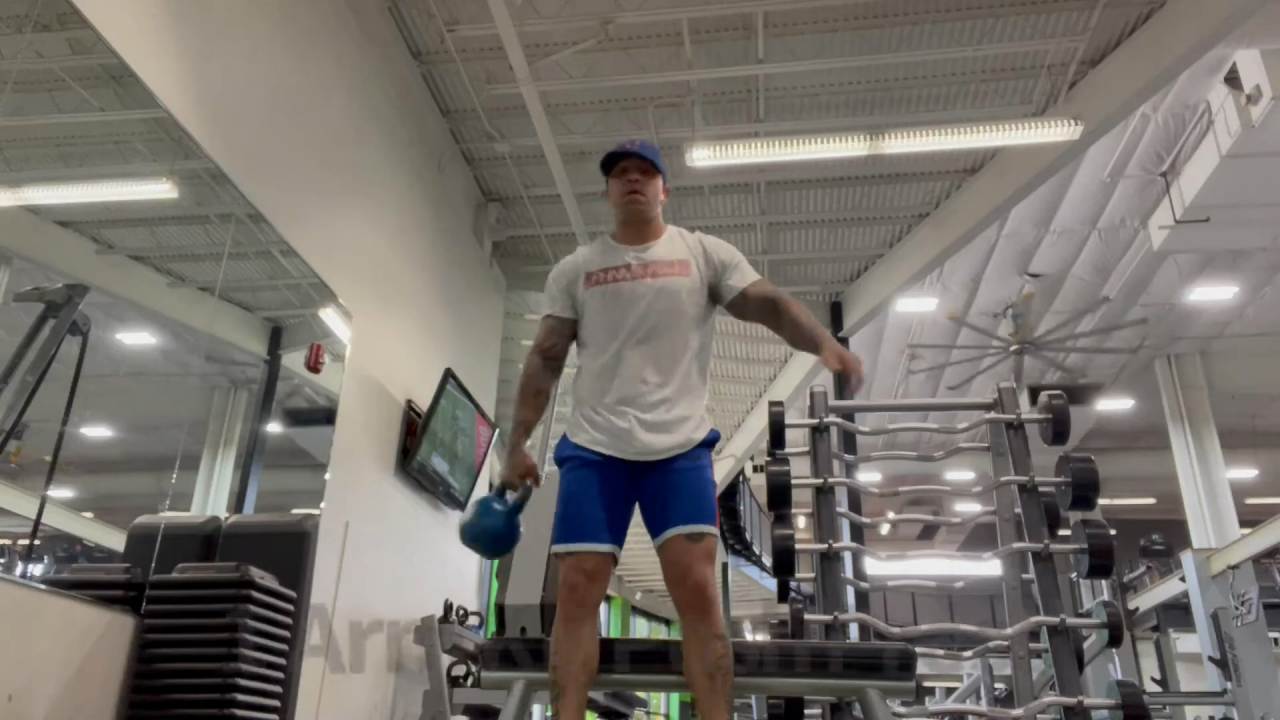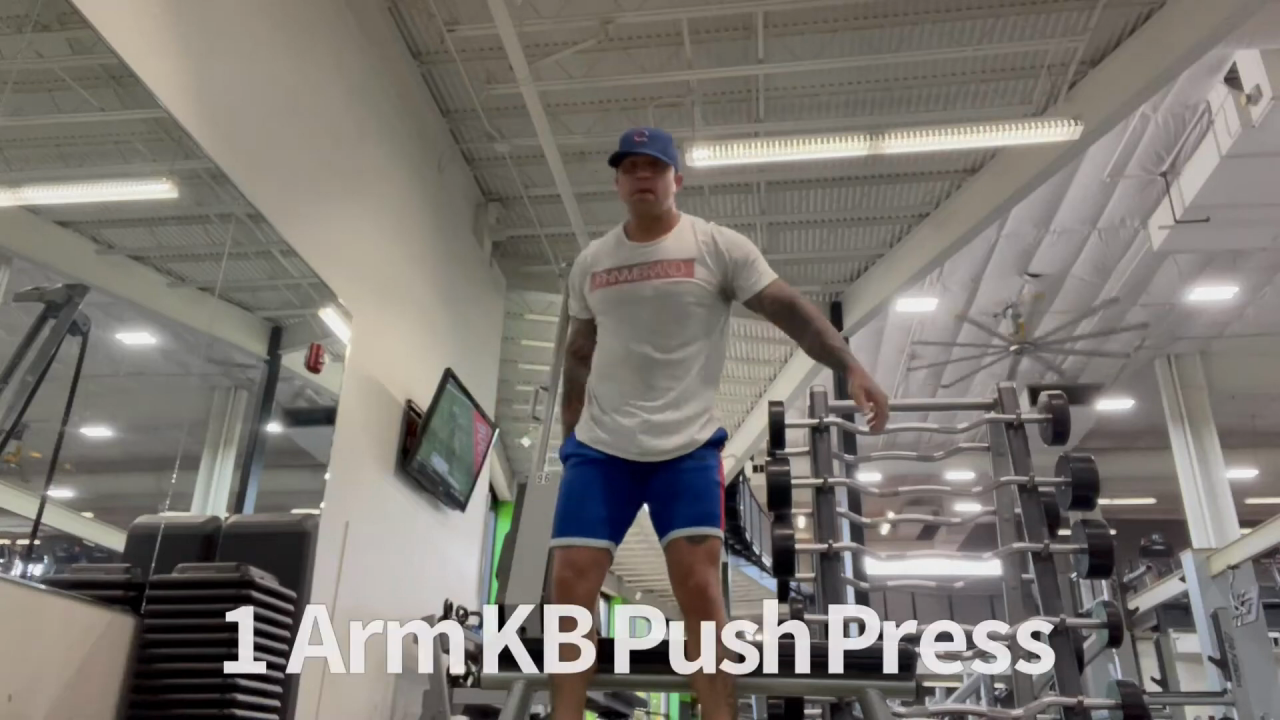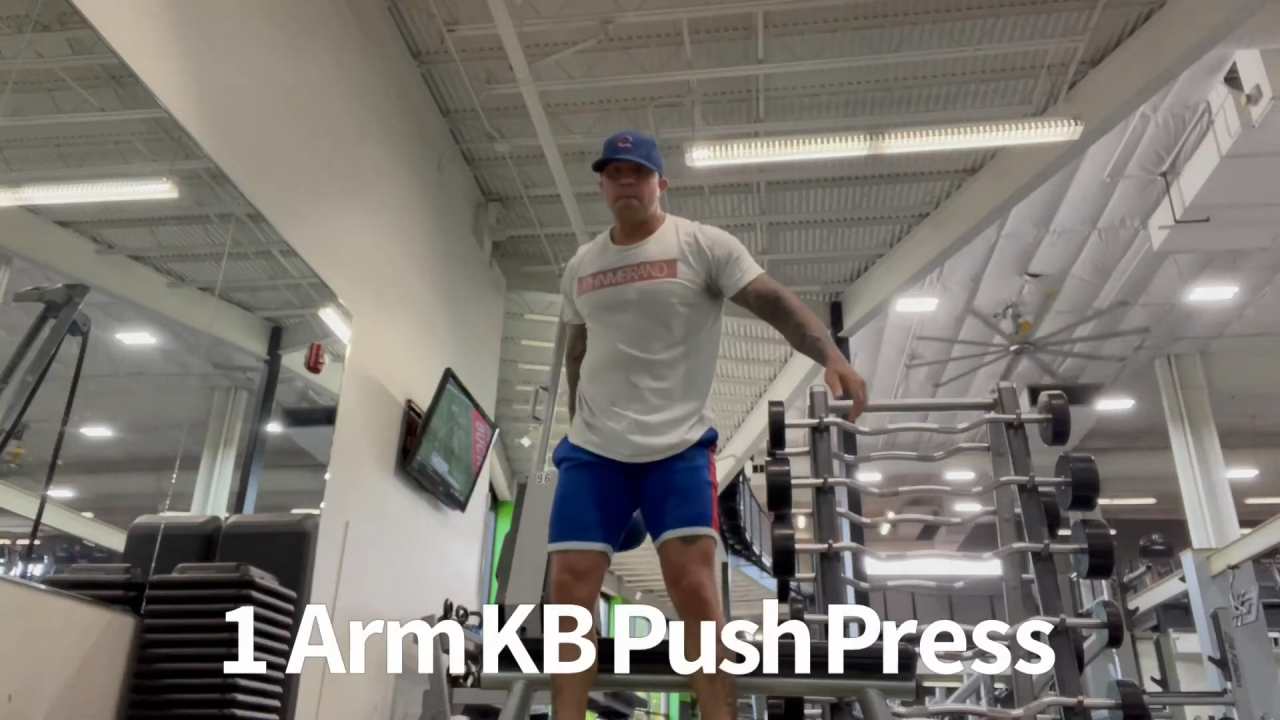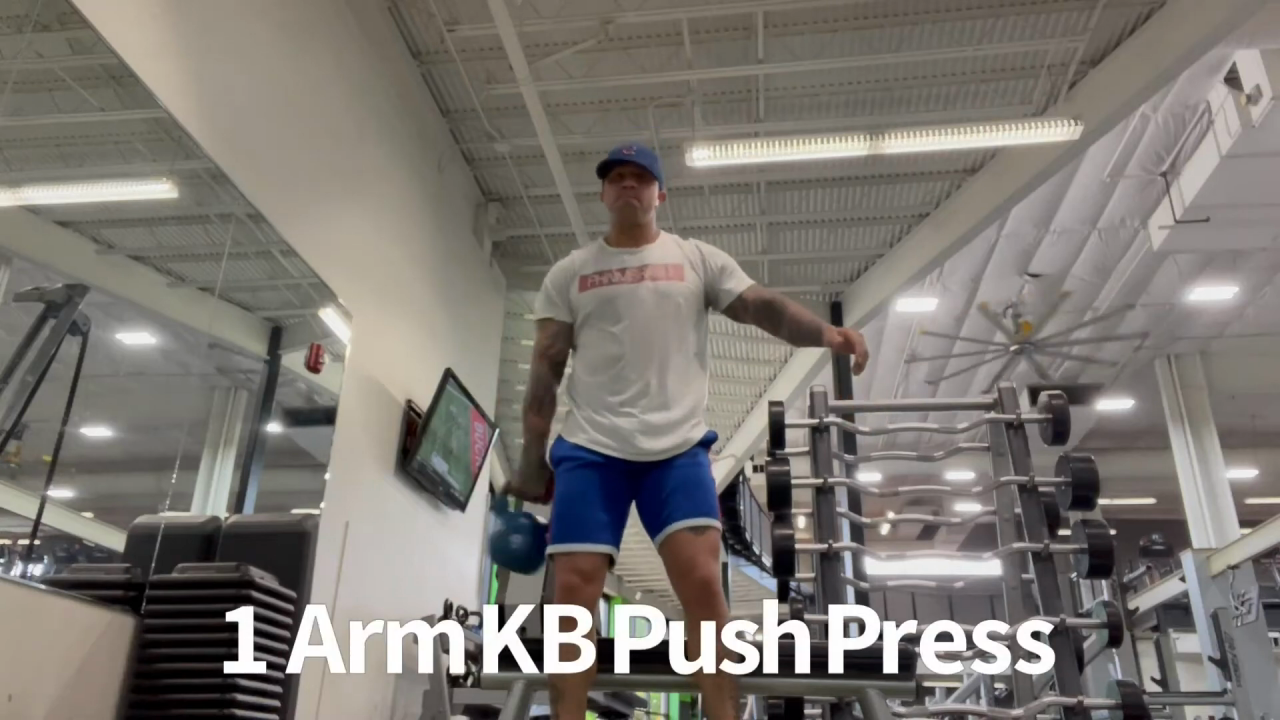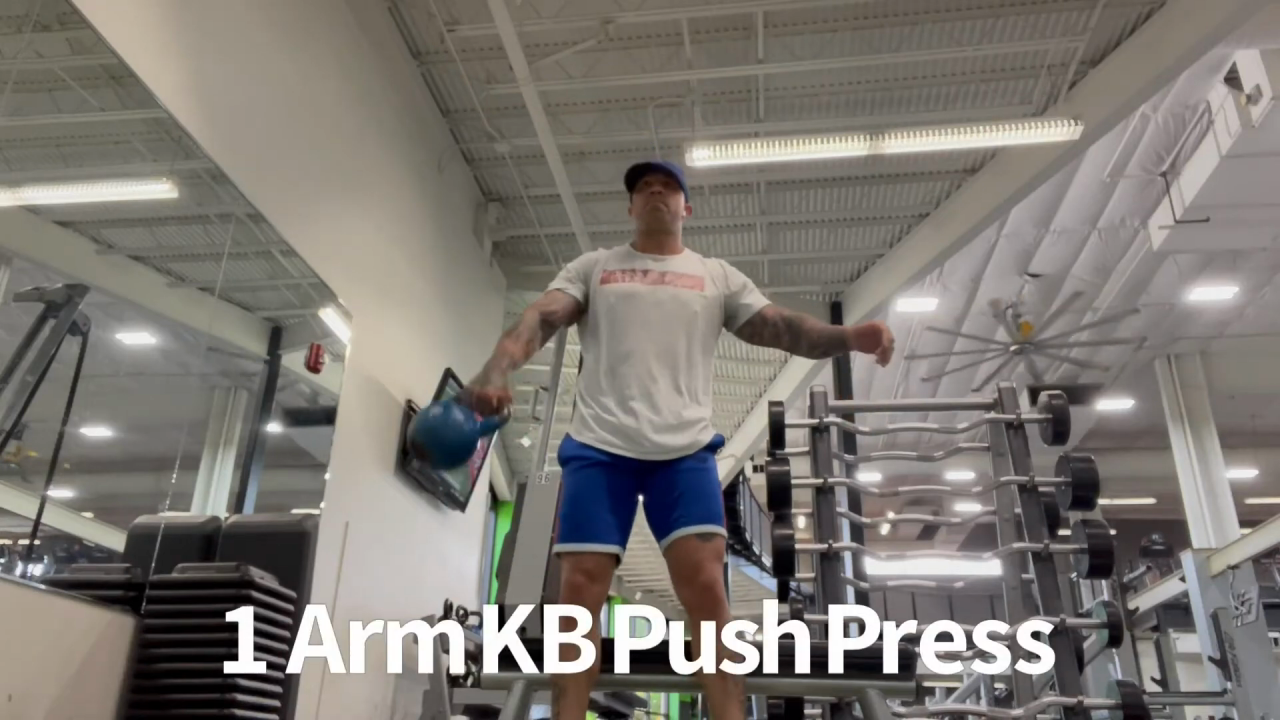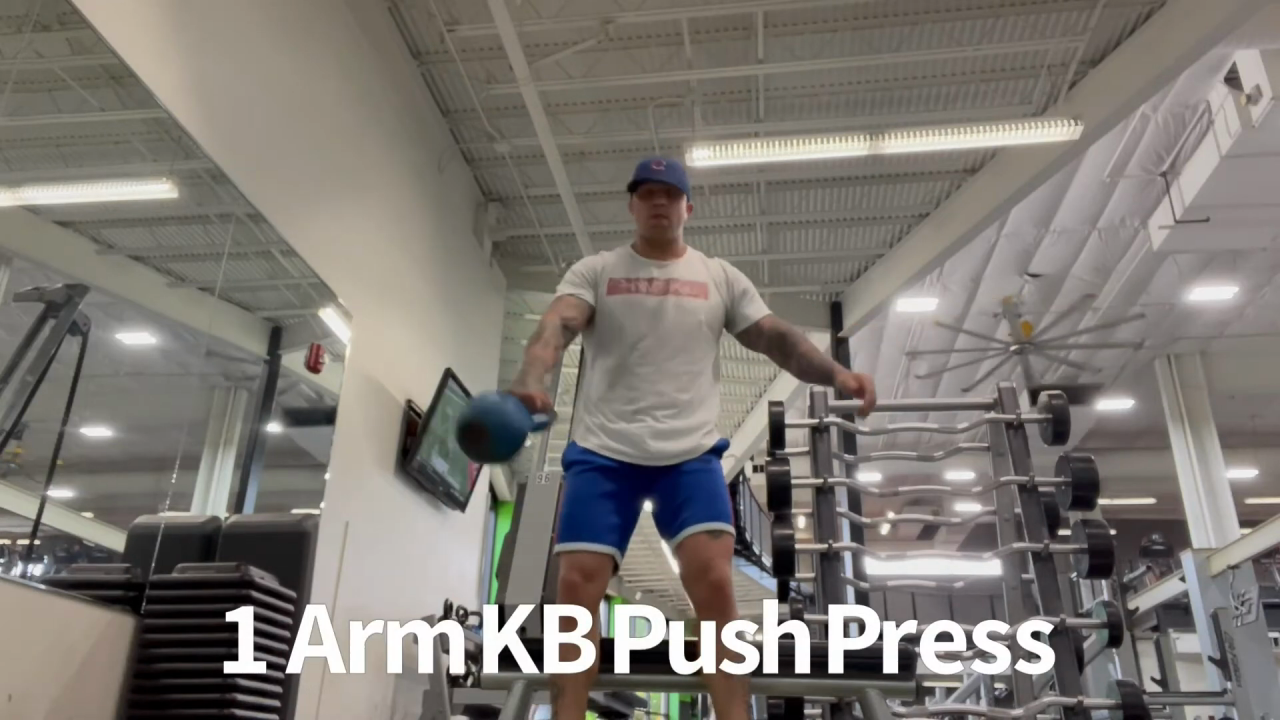
dt=0.3s
person 1, frame 1
left shoulder: (706, 253)
right shoulder: (575, 268)
left elbow: (771, 304)
right elbow: (544, 357)
left wrist: (823, 341)
right wrist: (515, 446)
left hip: (680, 447)
right hip: (593, 448)
left knee: (697, 588)
right knee: (578, 590)
person 1, frame 2
left shoulder: (720, 247)
right shoulder: (591, 262)
left elbow: (790, 310)
left wrist: (854, 368)
right wrist: (568, 442)
left hip: (687, 447)
right hip: (598, 448)
left knee: (699, 589)
right knee: (570, 587)
person 1, frame 3
left shoulder: (704, 245)
right shoulder: (580, 268)
left elbow: (775, 302)
left wrist: (830, 354)
left hip: (679, 447)
right hip: (592, 451)
left knee: (694, 589)
right knee: (570, 590)
person 1, frame 4
left shoulder: (699, 259)
right shoulder: (569, 271)
left elbow: (764, 307)
right elbow: (545, 365)
left wrist: (825, 331)
right wrist: (531, 459)
left hip: (677, 448)
right hip: (590, 450)
left knee: (703, 584)
right knee: (573, 590)
person 1, frame 5
left shoulder: (718, 277)
right shoulder: (591, 268)
left elbow: (783, 328)
right elbow: (540, 319)
left wrist: (850, 336)
right wrist: (496, 368)
left hip: (684, 450)
right hip: (598, 447)
left knee: (705, 589)
right knee: (579, 590)
person 1, frame 6
left shoulder: (721, 278)
right shoulder: (594, 270)
left elbow: (777, 338)
right elbow: (557, 324)
left wrist: (838, 373)
right wrist: (530, 377)
left hip: (690, 453)
right hip: (603, 452)
left knee: (713, 585)
right knee: (577, 587)
